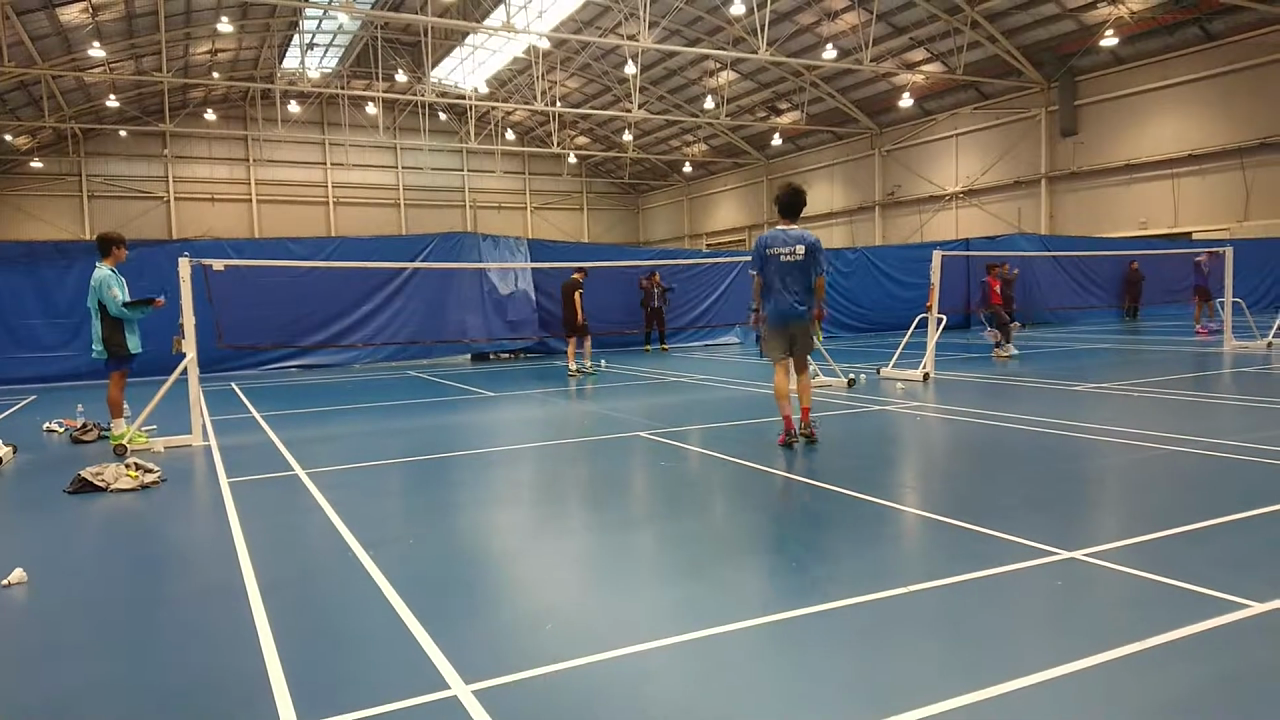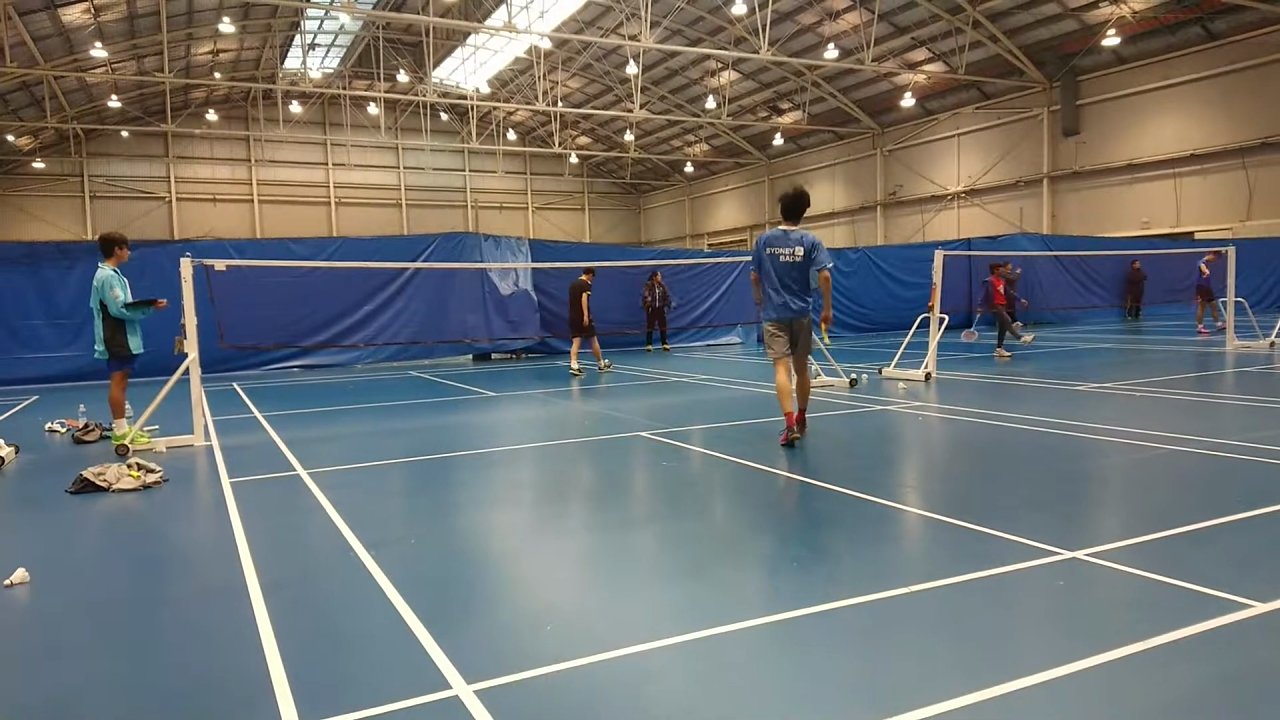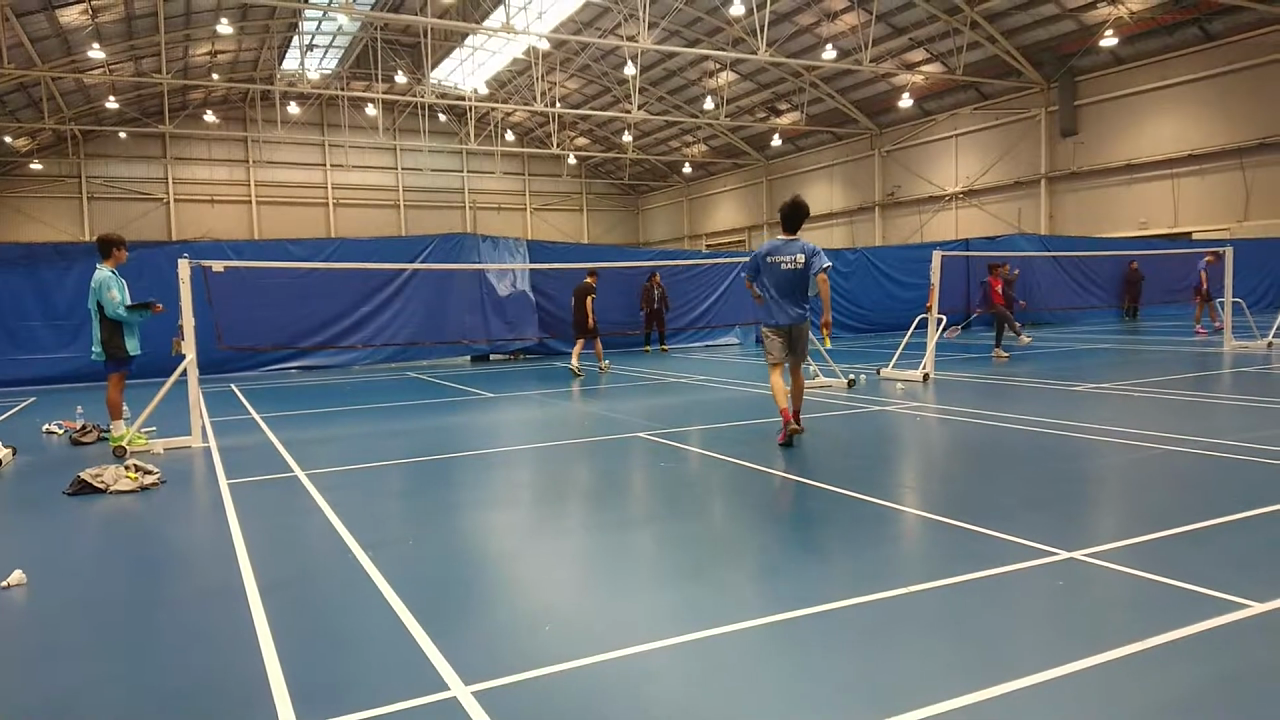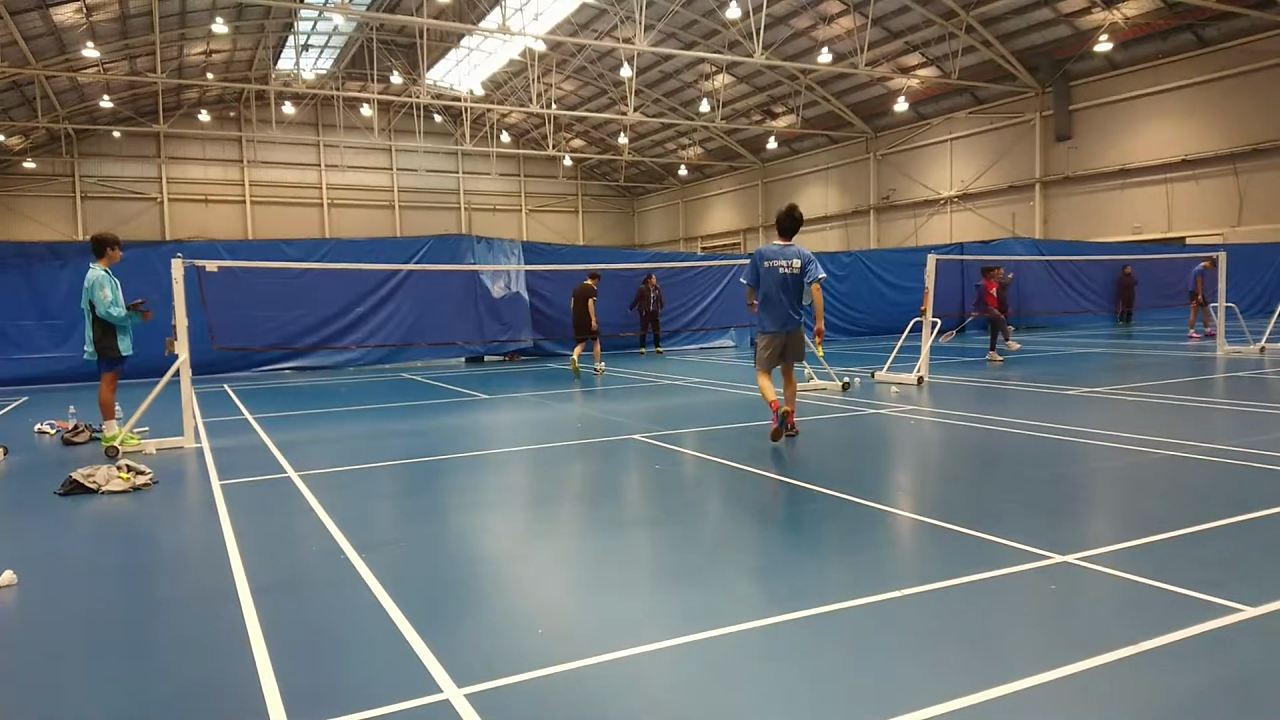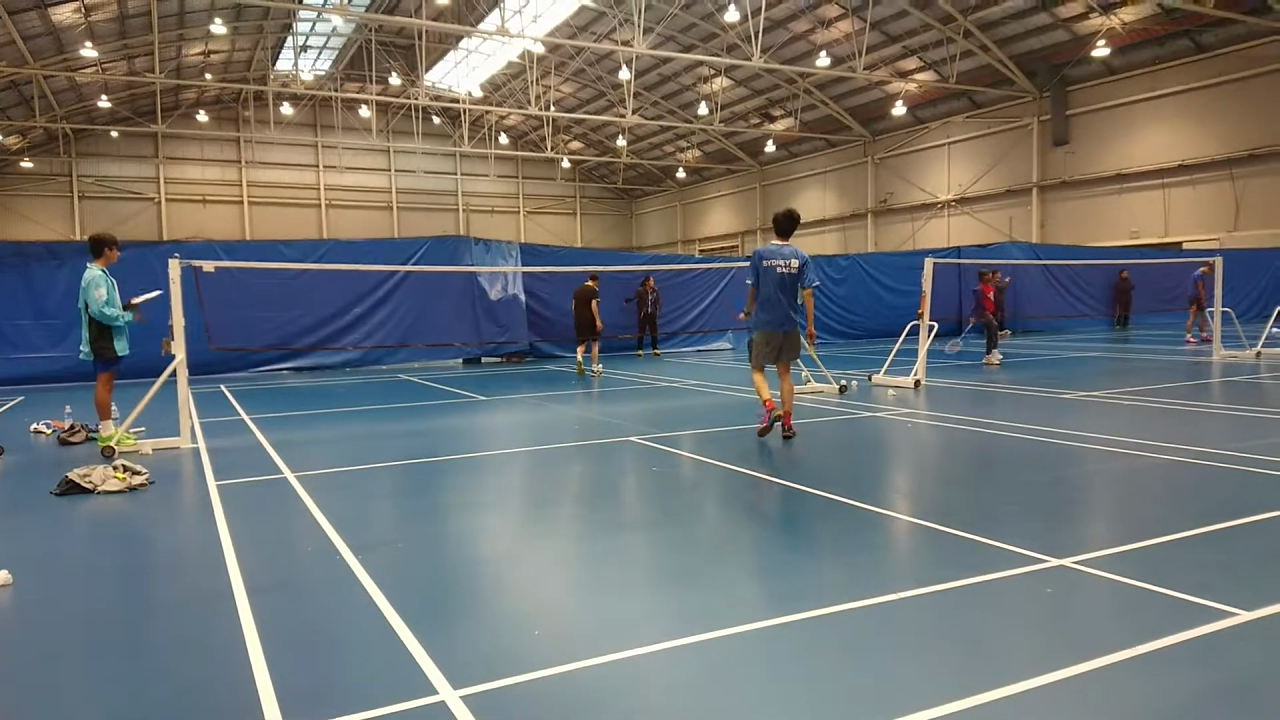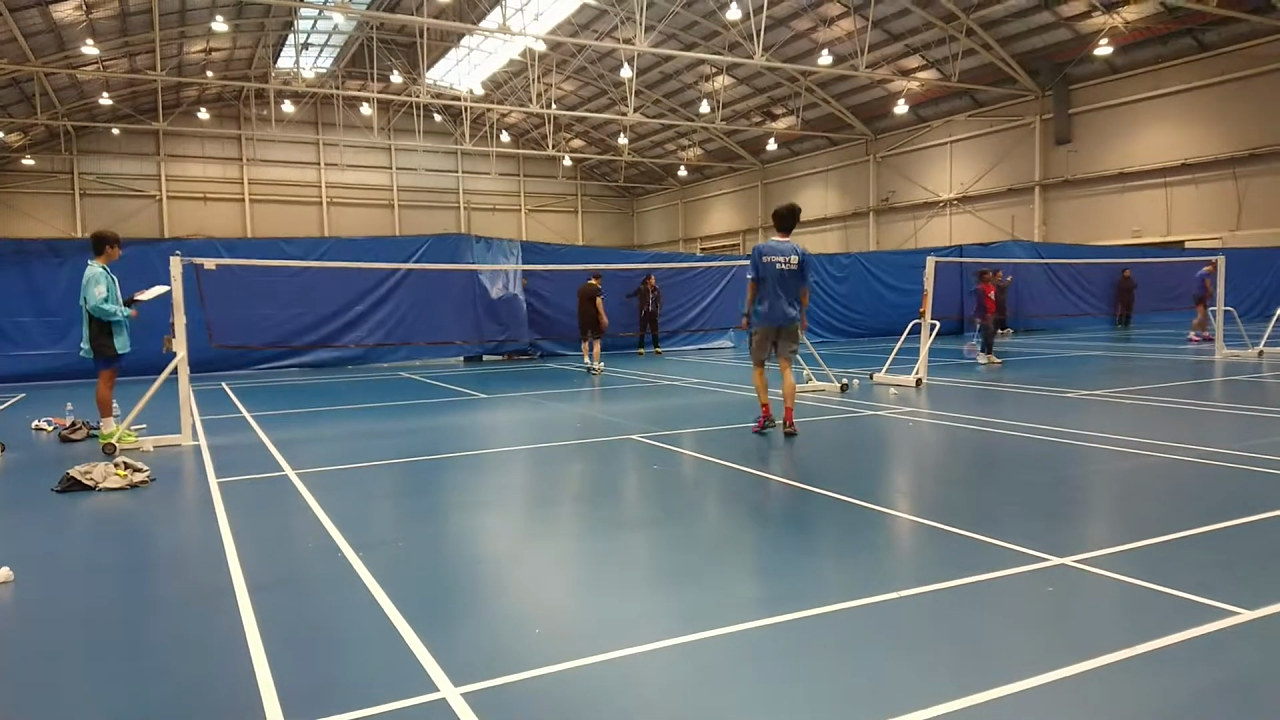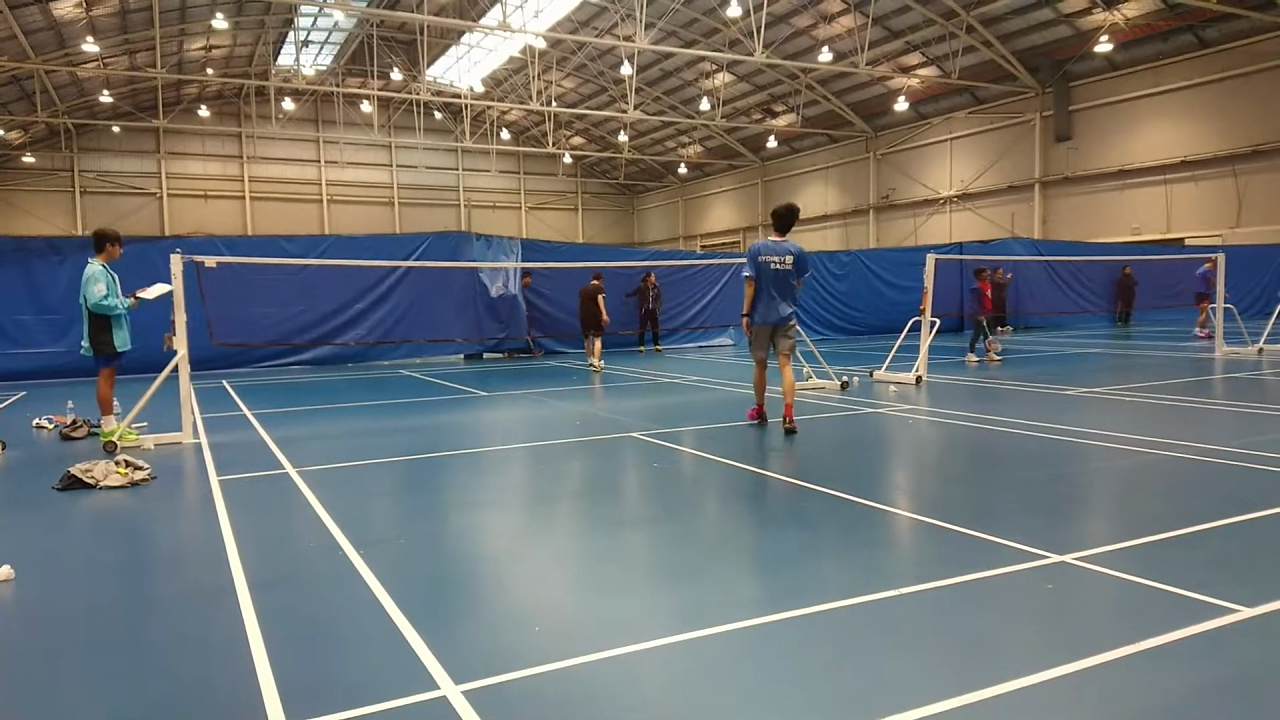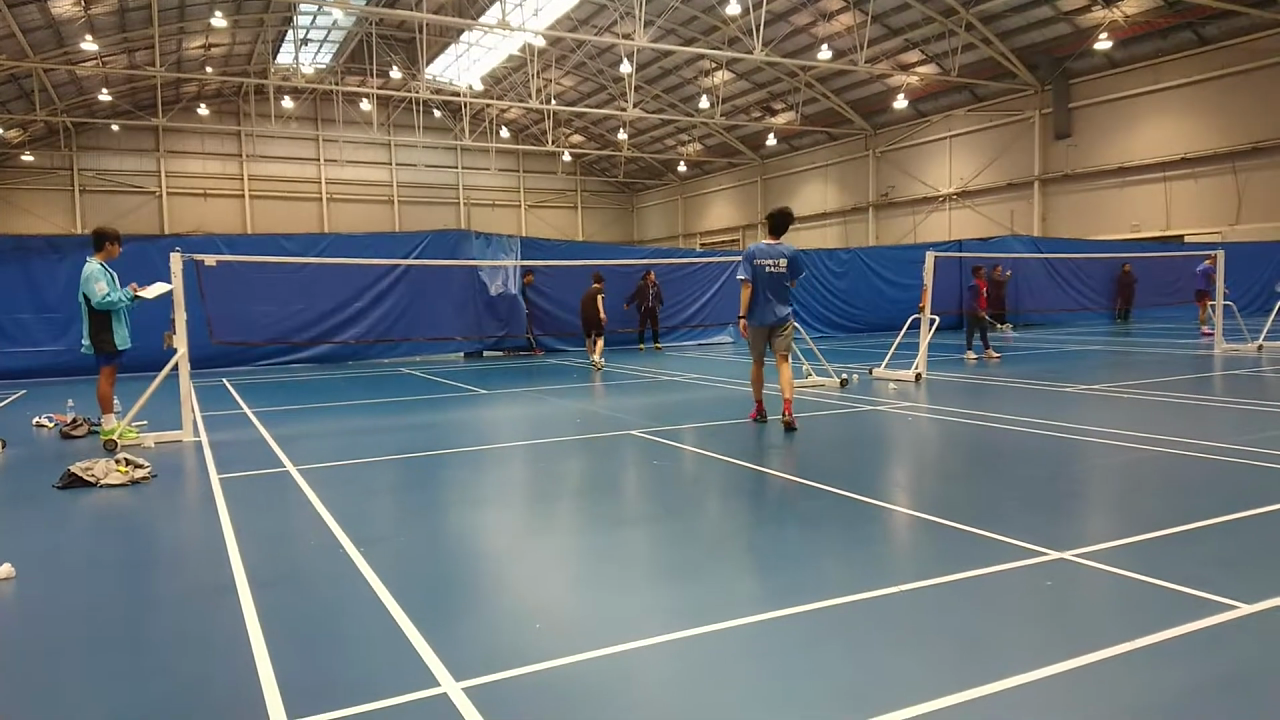
dt=0.1s
person 1, frame 1
left shoulder: (764, 240)
right shoulder: (810, 241)
left elbow: (758, 281)
right elbow: (819, 280)
left wrist: (756, 309)
right wrist: (818, 308)
left hip: (773, 315)
right hip: (801, 314)
left knee: (781, 369)
right knee: (802, 369)
left ankle: (789, 428)
right ankle: (806, 421)
person 1, frame 2
left shoulder: (764, 240)
right shoulder: (810, 241)
left elbow: (755, 277)
right elbow: (825, 276)
left wrist: (758, 297)
right wrist: (827, 308)
left hip: (774, 314)
right hip: (802, 313)
left knee: (782, 368)
right knee: (801, 367)
left ankle: (790, 426)
right ankle: (801, 419)
person 1, frame 3
left shoulder: (764, 250)
right shoulder: (810, 250)
left elbow: (748, 283)
right elbow: (823, 279)
left wrist: (759, 292)
right wrist: (827, 314)
left hip: (773, 321)
right hip: (799, 320)
left knee: (777, 371)
right knee: (796, 369)
left ankle: (788, 420)
right ankle: (795, 419)
person 1, frame 4
left shoulder: (761, 254)
right shoulder: (805, 256)
left elbow: (750, 289)
right elbow: (816, 288)
left wrist: (752, 303)
right wrist: (820, 322)
left hip: (768, 326)
right hip: (793, 325)
left knee: (763, 375)
right knee: (787, 372)
left ankle: (778, 410)
right ankle: (790, 422)
person 1, frame 5
left shoulder: (760, 254)
right shoulder: (801, 257)
left elbow: (753, 290)
right elbow: (807, 294)
left wrist: (747, 312)
right wrist: (810, 325)
left hip: (764, 323)
right hip: (790, 323)
left knee: (758, 370)
right knee: (785, 372)
left ankle: (771, 409)
right ankle: (787, 422)
person 1, frame 6
left shoulder: (760, 250)
right shoulder: (800, 253)
left elbow: (753, 286)
right elbow: (803, 290)
left wrist: (747, 314)
right wrist: (803, 316)
left hip: (763, 318)
right hip: (789, 318)
left knee: (759, 365)
right knee: (786, 367)
left ankle: (765, 414)
right ankle: (788, 420)
person 1, frame 7
left shoulder: (757, 249)
right shoulder: (797, 251)
left elbow: (750, 284)
left wrist: (745, 314)
left hip: (760, 316)
right hip: (786, 316)
left knee: (760, 364)
right knee: (785, 364)
left ankle: (759, 410)
right ankle: (788, 416)
person 1, frame 8
left shoulder: (751, 252)
right shoulder: (792, 253)
left elbow: (746, 286)
left wrist: (742, 316)
left hip: (757, 318)
right hip: (782, 317)
left knee: (757, 362)
right knee: (783, 363)
left ankle: (759, 409)
right ankle: (787, 411)
person 2, frame 1
left shoulder: (109, 274)
right shoulder: (106, 276)
right elbow: (118, 309)
left wrist: (143, 305)
right wrist: (147, 307)
left hip: (121, 338)
right hip: (115, 339)
left knee: (120, 381)
right knee: (116, 382)
left ankle: (120, 427)
right ankle: (118, 432)
person 2, frame 2
left shoulder: (111, 274)
right shoulder: (108, 276)
right elbow: (119, 309)
left wrist: (146, 306)
right wrist: (149, 308)
left hip: (123, 338)
right hip: (117, 340)
left knee: (121, 382)
right knee: (118, 382)
left ankle: (122, 427)
right ankle: (120, 432)
person 2, frame 3
left shoulder: (109, 275)
right shoulder: (106, 278)
right elbow: (115, 311)
left wrist: (138, 308)
right wrist: (145, 311)
left hip: (121, 339)
right hip: (114, 341)
left knee: (119, 383)
right knee: (116, 384)
left ankle: (119, 429)
right ankle: (117, 433)
person 2, frame 4
left shoulder: (103, 275)
right shoulder: (99, 277)
right elbow: (106, 311)
left wrist: (130, 308)
right wrist: (136, 315)
left hip: (113, 339)
right hip: (107, 340)
left knee: (111, 383)
right knee: (108, 383)
left ankle: (112, 429)
right ankle: (110, 433)
person 2, frame 5
left shoulder: (100, 275)
right shoulder: (96, 276)
right elbow: (99, 310)
left wrist: (128, 306)
right wrist: (128, 317)
left hip: (110, 339)
right hip: (104, 341)
left knee: (107, 383)
right knee: (104, 383)
left ankle: (108, 429)
right ankle: (106, 433)
person 2, frame 6
left shoulder: (102, 272)
right shoulder: (96, 274)
right elbow: (96, 306)
left wrist: (129, 302)
right wrist: (125, 313)
left hip: (112, 337)
right hip: (104, 338)
left knee: (109, 380)
right knee: (106, 381)
left ankle: (109, 426)
right ankle: (107, 430)
person 2, frame 7
left shoulder: (103, 270)
right shoulder: (96, 272)
right elbow: (97, 303)
left wrist: (130, 298)
right wrist: (125, 303)
left hip: (112, 334)
right hip: (104, 336)
left knee: (109, 378)
right knee: (106, 379)
left ankle: (110, 424)
right ankle: (108, 428)
person 2, frame 8
left shoulder: (102, 269)
right shoulder: (94, 270)
right elbow: (101, 301)
left wrist: (131, 294)
right wrist: (126, 293)
left hip: (113, 333)
right hip: (105, 334)
left knee: (110, 377)
right knee: (106, 377)
left ankle: (110, 422)
right ankle: (108, 426)
